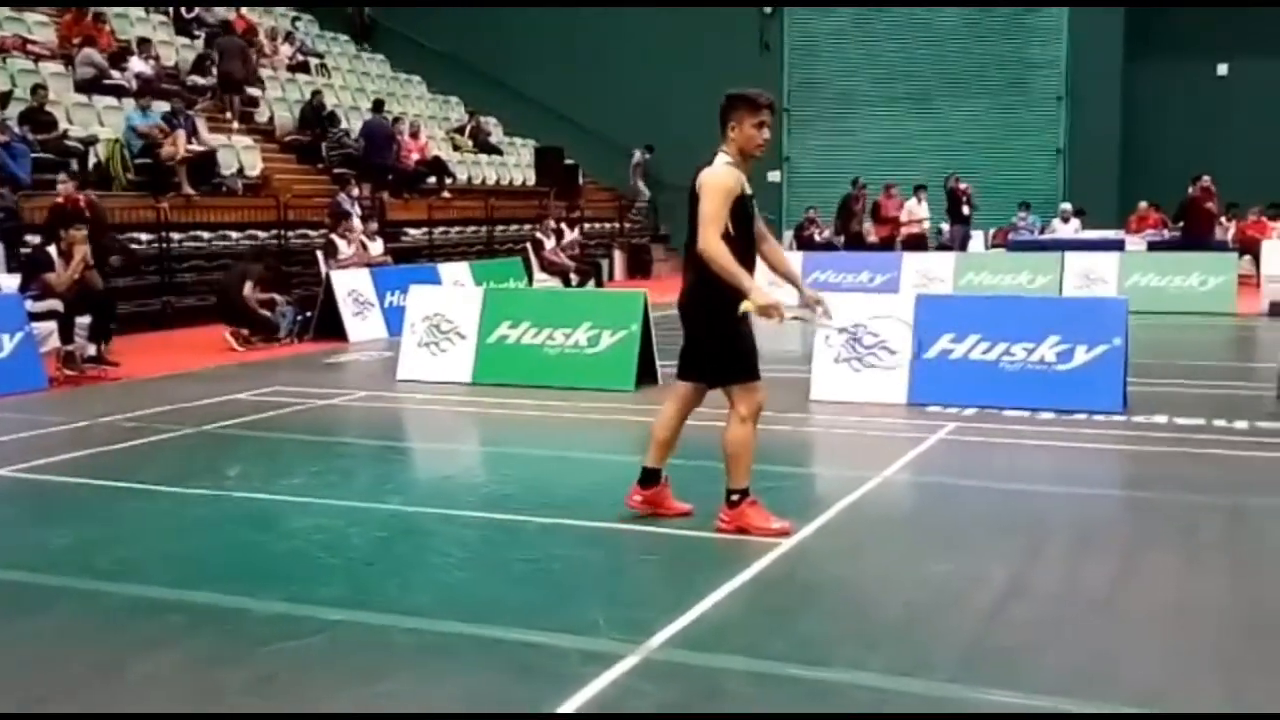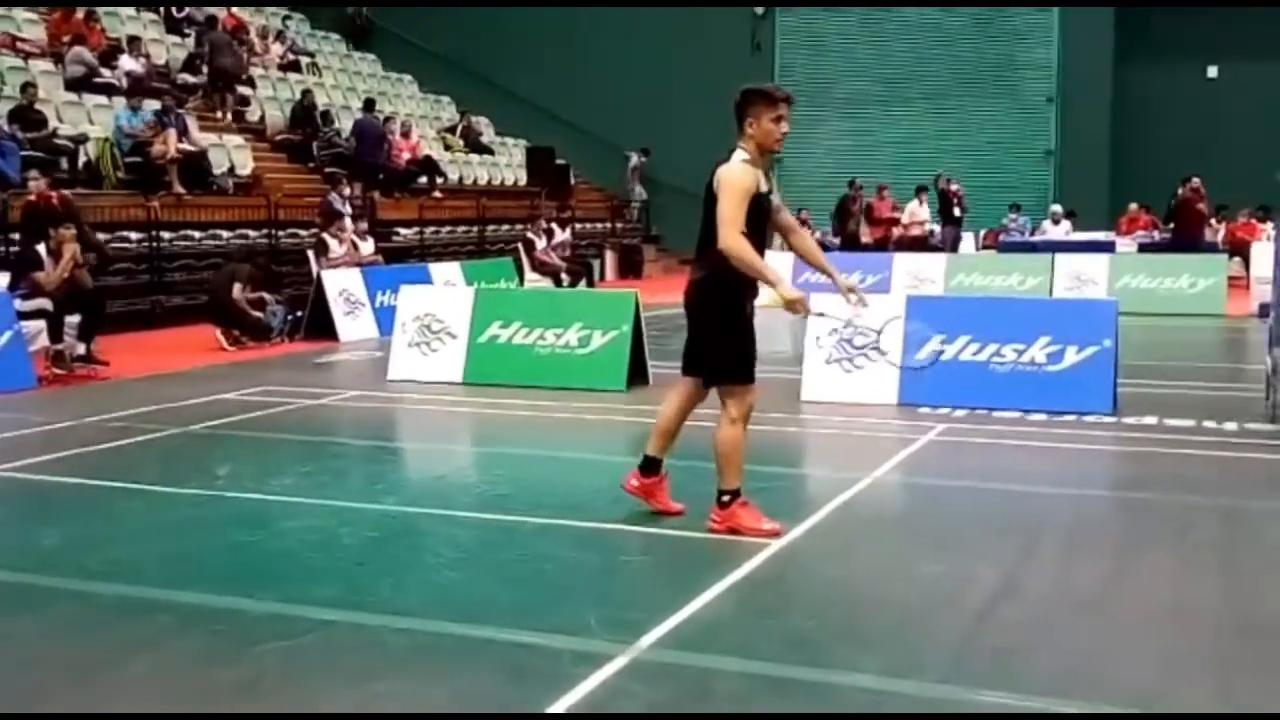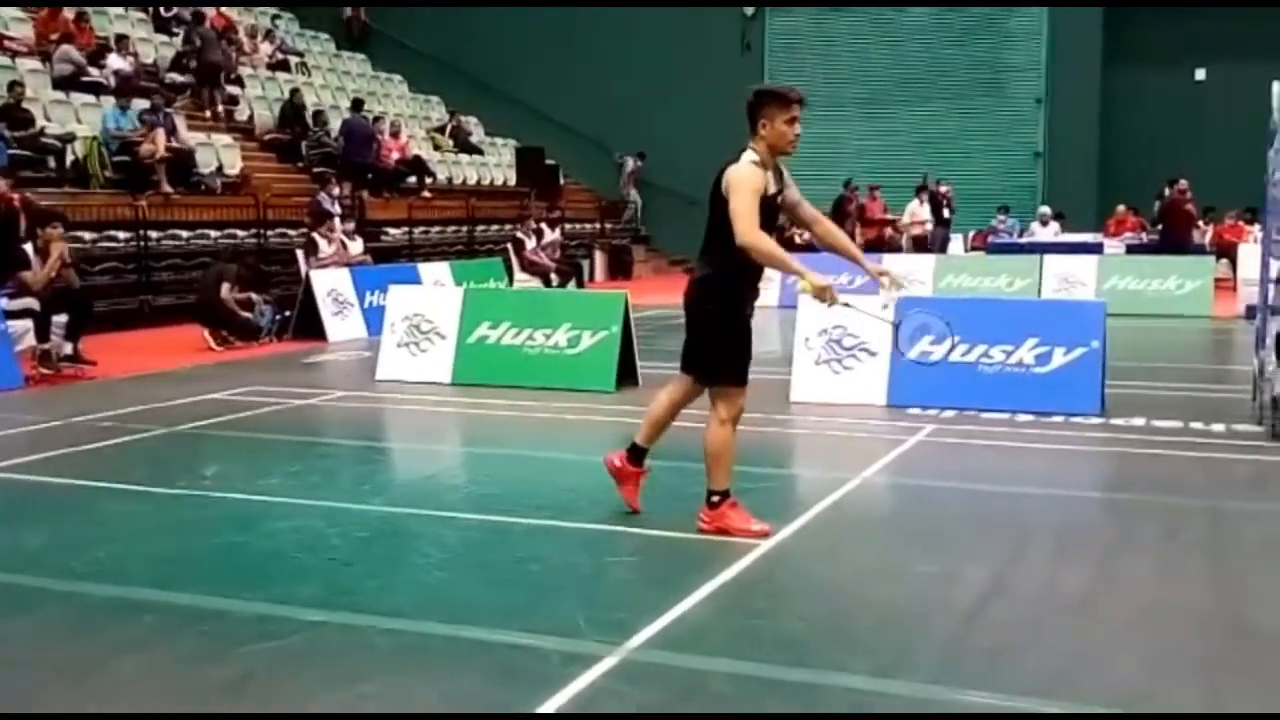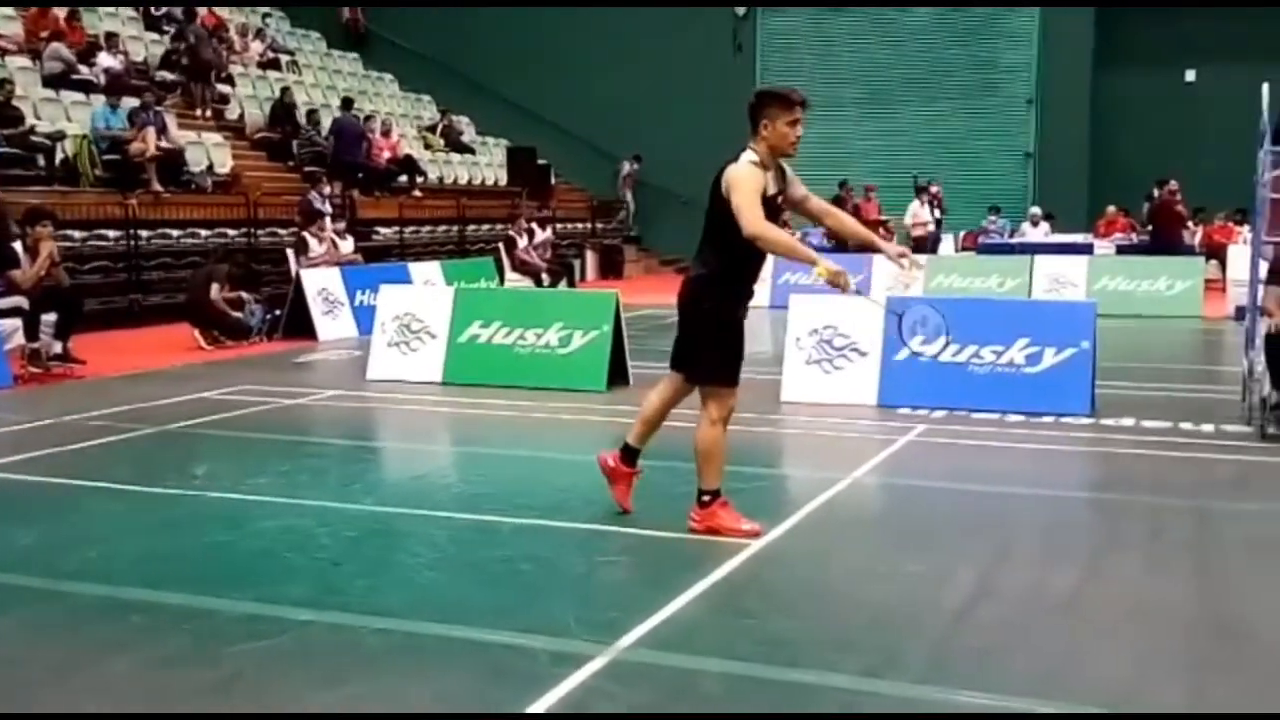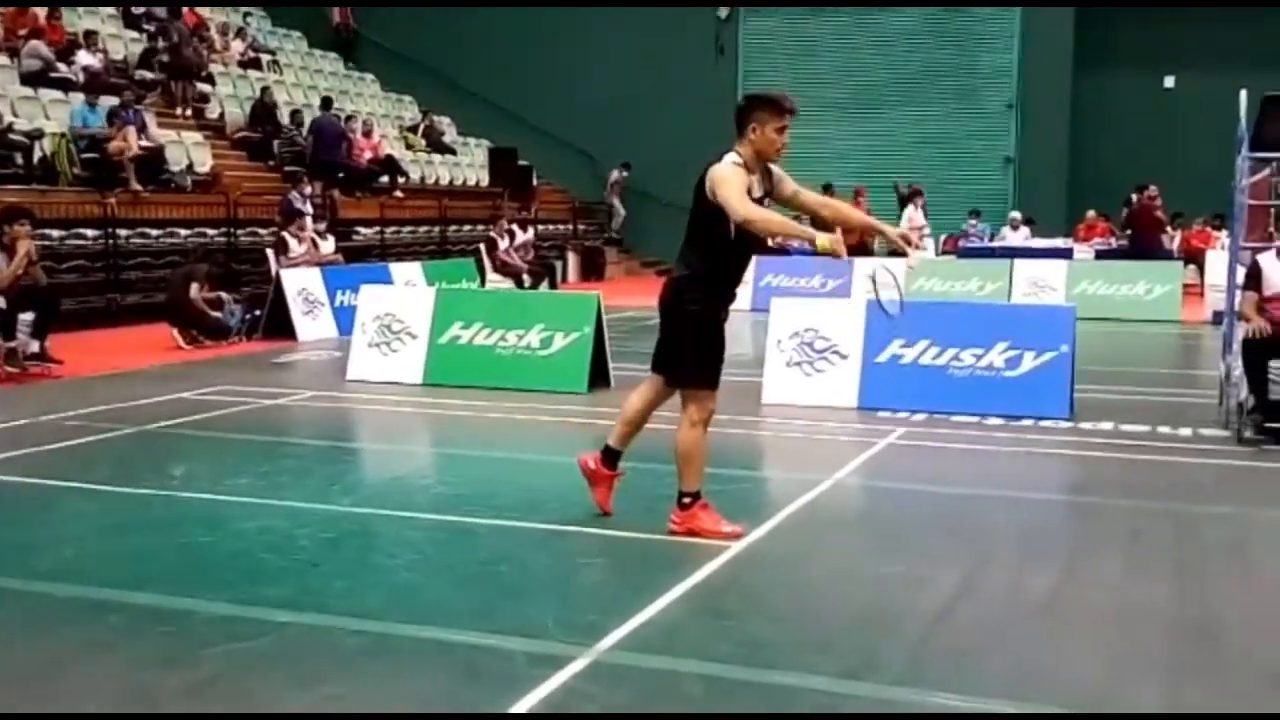
dt=0.2s
person 1, frame 1
left shoulder: (737, 178)
right shoulder: (720, 176)
left elbow: (762, 240)
right elbow: (708, 244)
left wrist: (801, 287)
right wrist: (753, 290)
left hip: (708, 302)
right hip: (715, 303)
left knee: (685, 395)
right knee: (747, 402)
left ankle: (649, 487)
right ankle: (737, 506)
person 1, frame 2
left shoulder: (760, 173)
right shoulder: (736, 173)
left elbow: (792, 230)
right elbow: (729, 242)
left wrist: (836, 276)
right wrist: (779, 285)
left hip: (716, 296)
right hip: (720, 298)
left knee: (692, 388)
right knee: (738, 403)
left ankle: (648, 473)
right ankle: (728, 507)
person 1, frame 3
left shoulder: (776, 174)
right shoulder: (744, 174)
left elbow: (815, 222)
right elbow: (747, 237)
left wrist: (865, 263)
right wrist: (804, 275)
left hip: (722, 296)
right hip: (719, 297)
left knee: (688, 384)
right knee: (728, 404)
left ankle: (631, 461)
right ankle: (718, 508)
person 1, frame 4
left shoulder: (780, 175)
right shoulder: (743, 173)
left elbow: (825, 214)
right elbow: (754, 229)
left wrist: (881, 244)
right wrist: (816, 261)
left hip: (717, 298)
right hip: (712, 299)
left knee: (679, 383)
right knee: (719, 404)
left ankle: (623, 460)
right ankle: (709, 507)
person 1, frame 5
left shoulder: (768, 176)
right shoulder: (725, 174)
left elbow: (822, 204)
right elbow: (748, 216)
left wrist: (882, 228)
right wrist: (814, 237)
left hip: (702, 300)
right hip: (693, 300)
left knee: (660, 385)
right knee: (699, 406)
left ankle: (605, 462)
right ankle: (689, 508)
